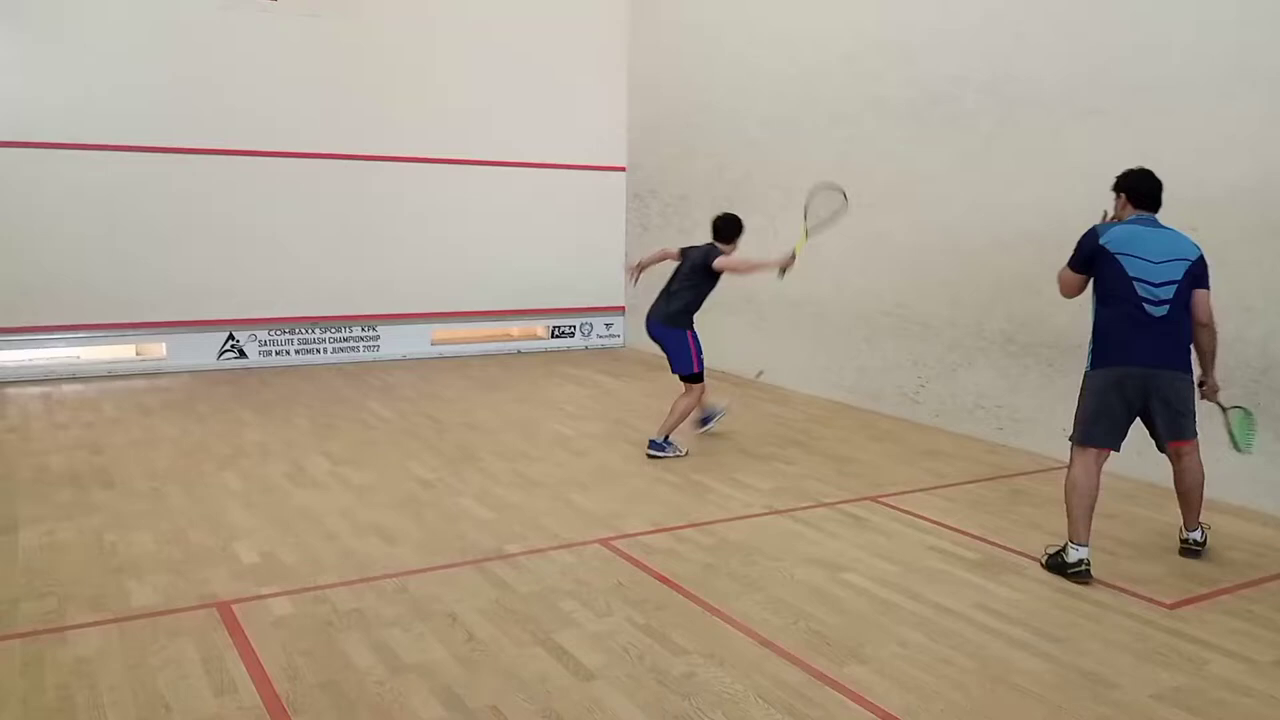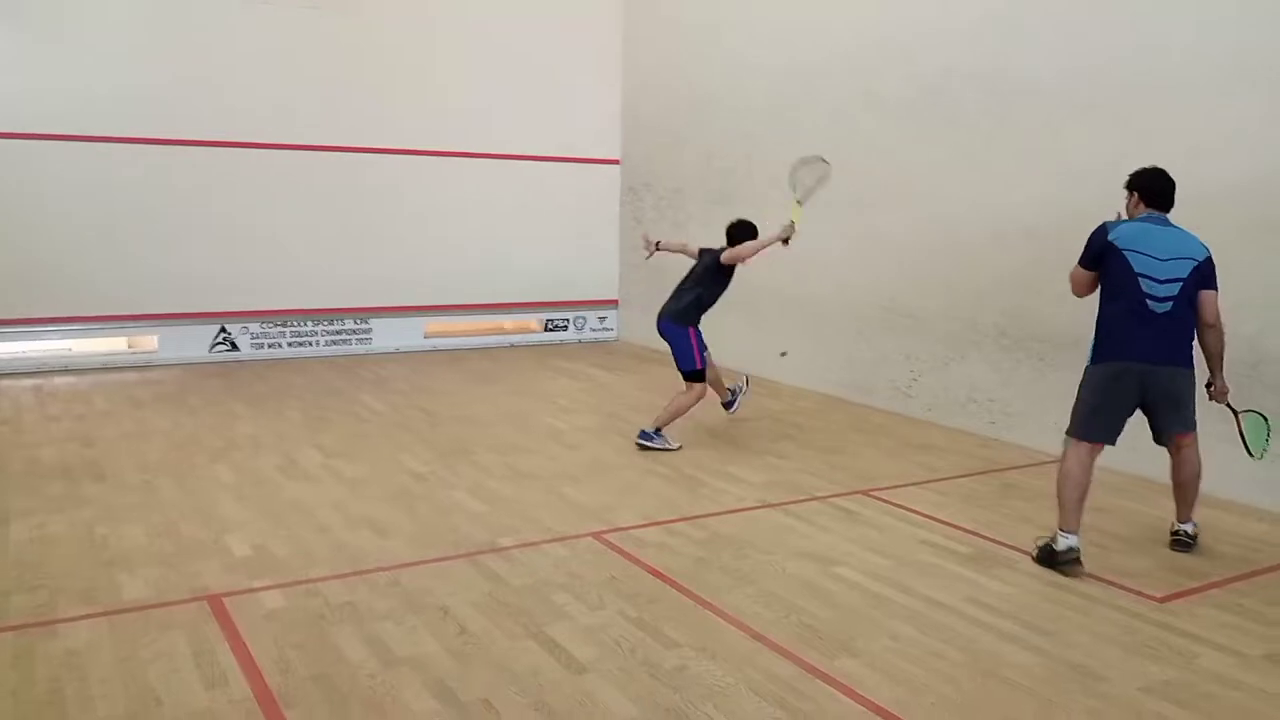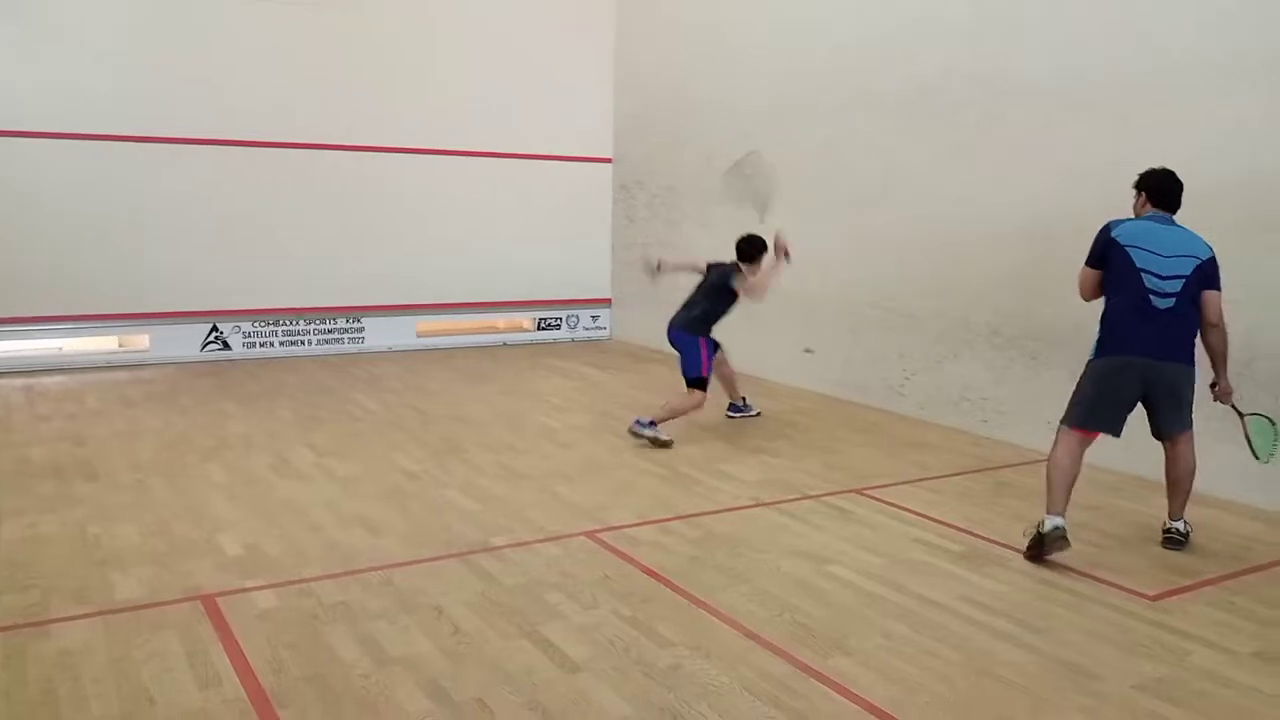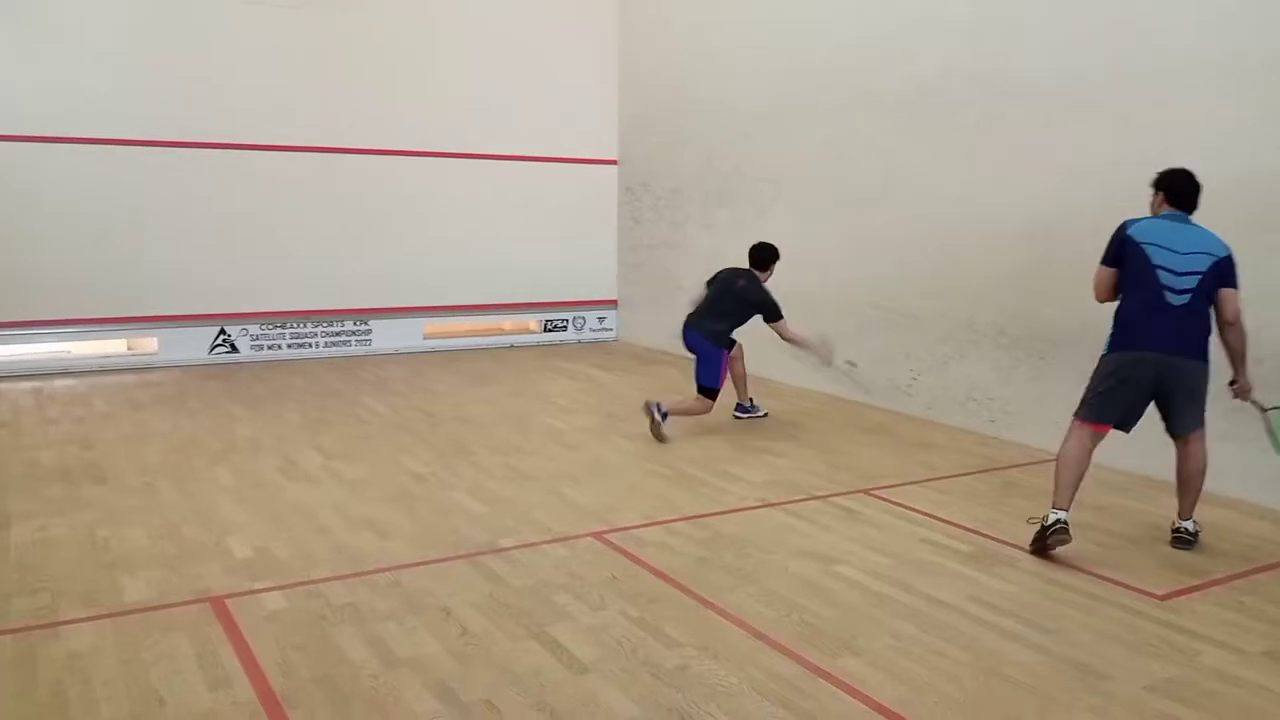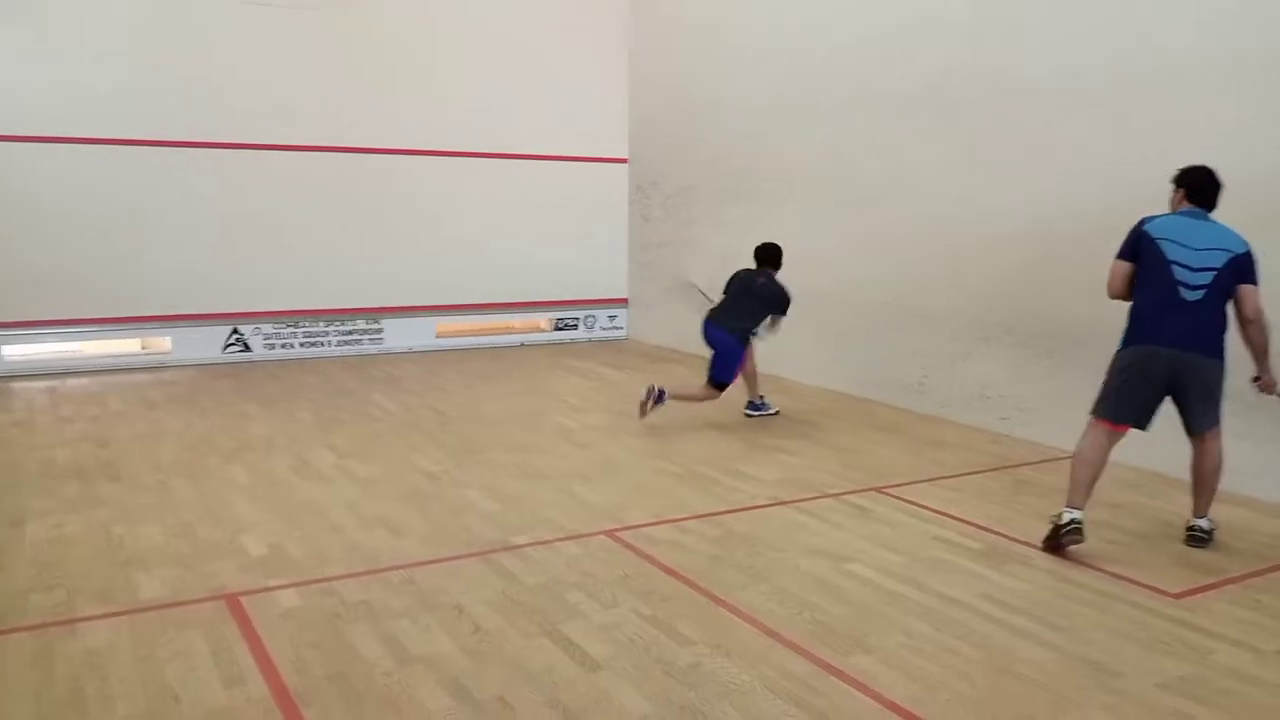
dt=0.1s
person 1, frame 1
left shoulder: (1101, 238)
right shoulder: (1189, 249)
left elbow: (1068, 287)
right elbow: (1204, 322)
right wrist: (1210, 374)
left hip: (1112, 368)
right hip: (1172, 371)
left knee: (1086, 455)
right knee: (1184, 450)
left ankle: (1076, 553)
right ankle: (1192, 533)
person 1, frame 2
left shoulder: (1110, 234)
right shoulder: (1197, 249)
left elbow: (1079, 288)
right elbow: (1210, 322)
right wrist: (1217, 375)
left hip: (1113, 363)
right hip: (1174, 366)
left knee: (1080, 448)
right knee: (1184, 444)
left ankle: (1066, 542)
right ankle: (1185, 527)
person 1, frame 3
left shoulder: (1116, 233)
right shoulder: (1201, 250)
left elbow: (1087, 290)
right elbow: (1213, 322)
right wrist: (1221, 375)
left hip: (1115, 357)
right hip: (1175, 363)
left knee: (1072, 437)
right knee: (1179, 440)
left ankle: (1053, 524)
right ankle: (1176, 526)
person 1, frame 4
left shoulder: (1131, 232)
right shoulder: (1218, 248)
left elbow: (1103, 292)
right elbow: (1230, 320)
right wrist: (1240, 372)
left hip: (1128, 353)
right hip: (1189, 360)
left knee: (1084, 430)
right knee: (1191, 439)
left ankle: (1057, 517)
right ankle: (1185, 525)
person 1, frame 5
left shoulder: (1150, 229)
right shoulder: (1236, 245)
left elbow: (1116, 288)
right elbow: (1251, 316)
right wrist: (1264, 368)
left hip: (1143, 349)
right hip: (1203, 357)
left knee: (1102, 429)
right knee: (1207, 437)
left ankle: (1070, 517)
right ankle: (1200, 523)
person 2, frame 1
left shoulder: (699, 252)
right shoulder: (712, 257)
left elbow: (665, 252)
right elbow: (731, 266)
left wrist: (640, 265)
right wrist: (776, 263)
left hip: (657, 321)
right hip: (674, 326)
left knee: (695, 365)
right knee: (695, 390)
left ankle: (705, 415)
right ankle: (658, 441)
person 2, frame 2
left shoulder: (711, 254)
right shoulder: (722, 259)
left elbow: (685, 247)
right elbow: (738, 253)
left wrist: (658, 245)
right wrist: (777, 237)
left hip: (668, 319)
right hip: (679, 324)
left knee: (705, 360)
right knee: (696, 389)
left ankle: (728, 398)
right ankle: (650, 433)
person 2, frame 3
left shoulder: (723, 269)
right shoulder: (737, 277)
left elbow: (691, 264)
right elbow: (754, 290)
left wrist: (660, 266)
right wrist: (777, 260)
left hip: (679, 328)
right hip: (689, 334)
left knee: (720, 358)
right knee: (696, 397)
left ankle: (738, 404)
right ankle: (646, 424)
person 2, frame 4
left shoulder: (727, 274)
right shoulder: (763, 298)
right elbow: (786, 335)
right wrist: (816, 350)
left hip: (691, 329)
right hip: (710, 342)
left knee: (735, 350)
right knee: (705, 403)
left ankle: (744, 405)
right ankle: (661, 410)
person 2, frame 5
left shoulder: (739, 276)
right shoulder: (781, 295)
right elbow: (773, 326)
right wrist: (763, 329)
left hip: (711, 327)
right hip: (731, 338)
left knee: (747, 350)
right knee: (713, 391)
left ankle: (755, 402)
right ankle: (661, 394)
